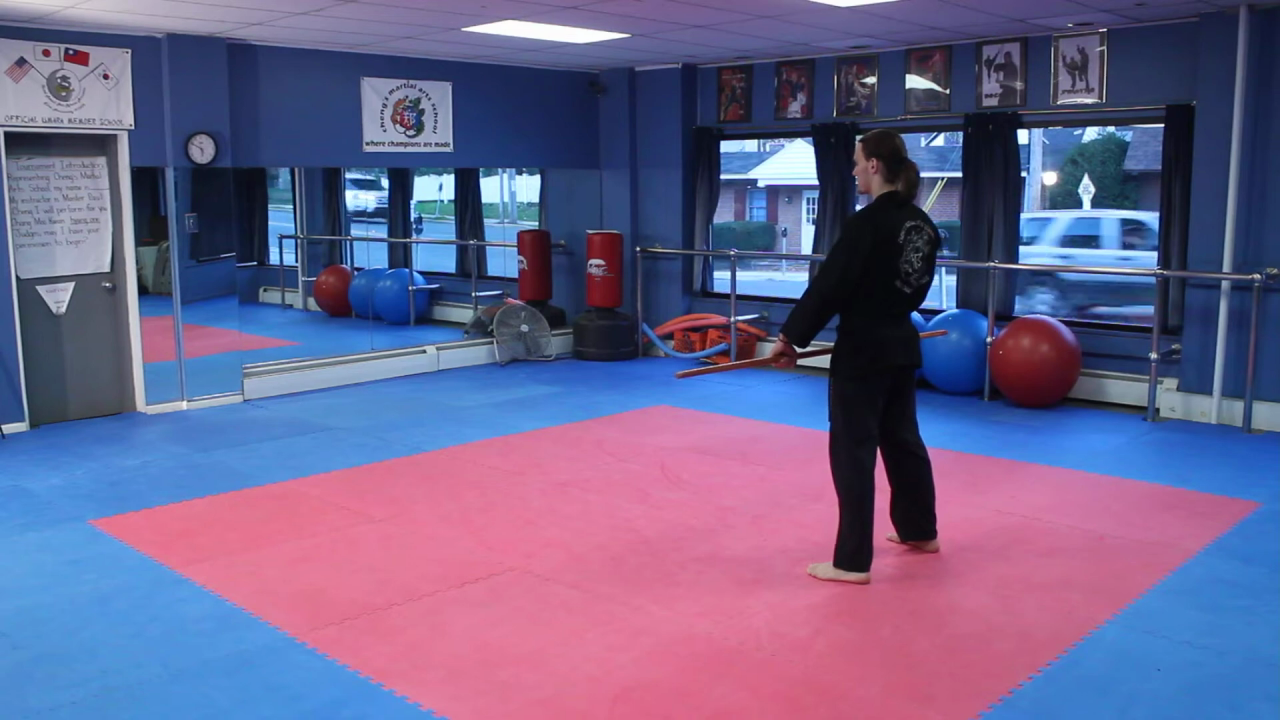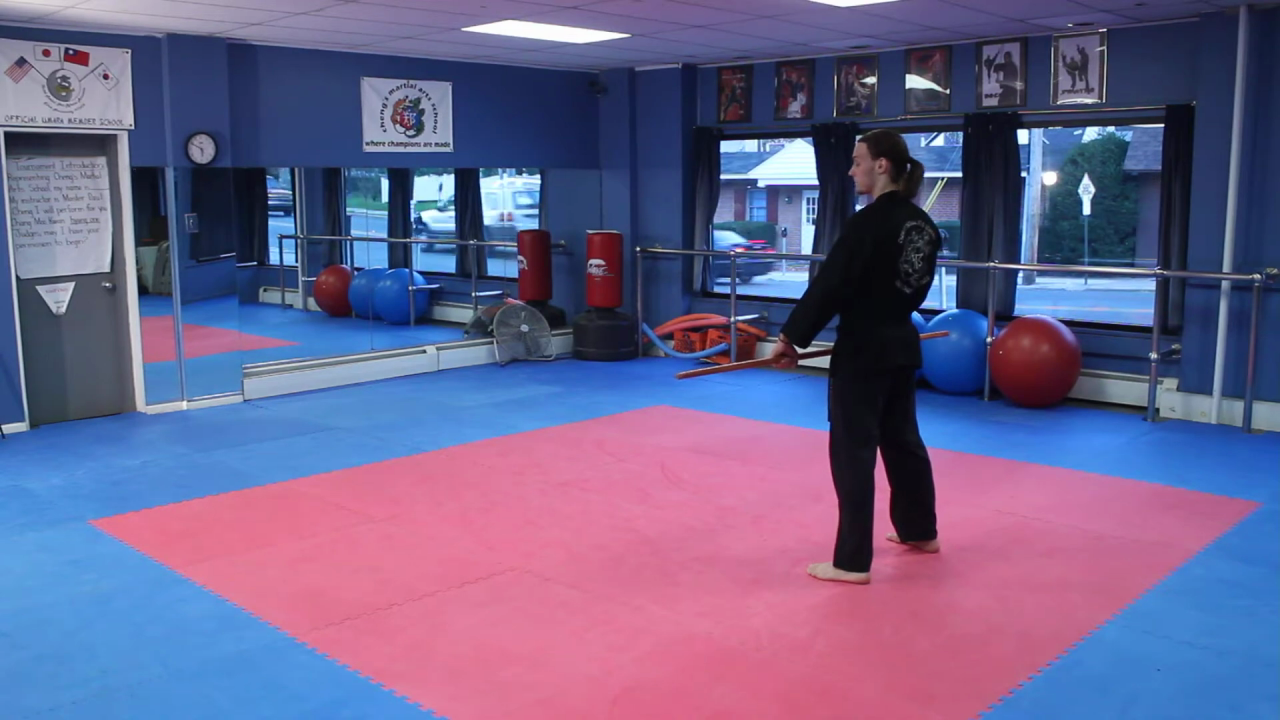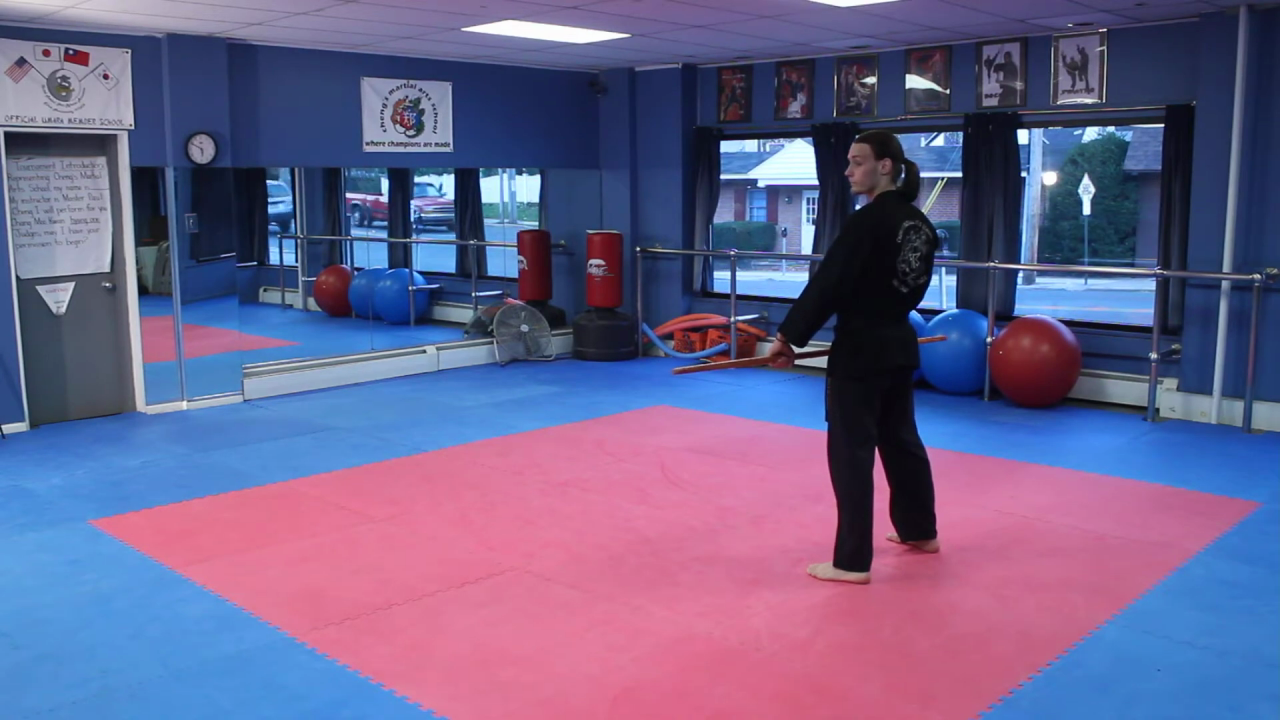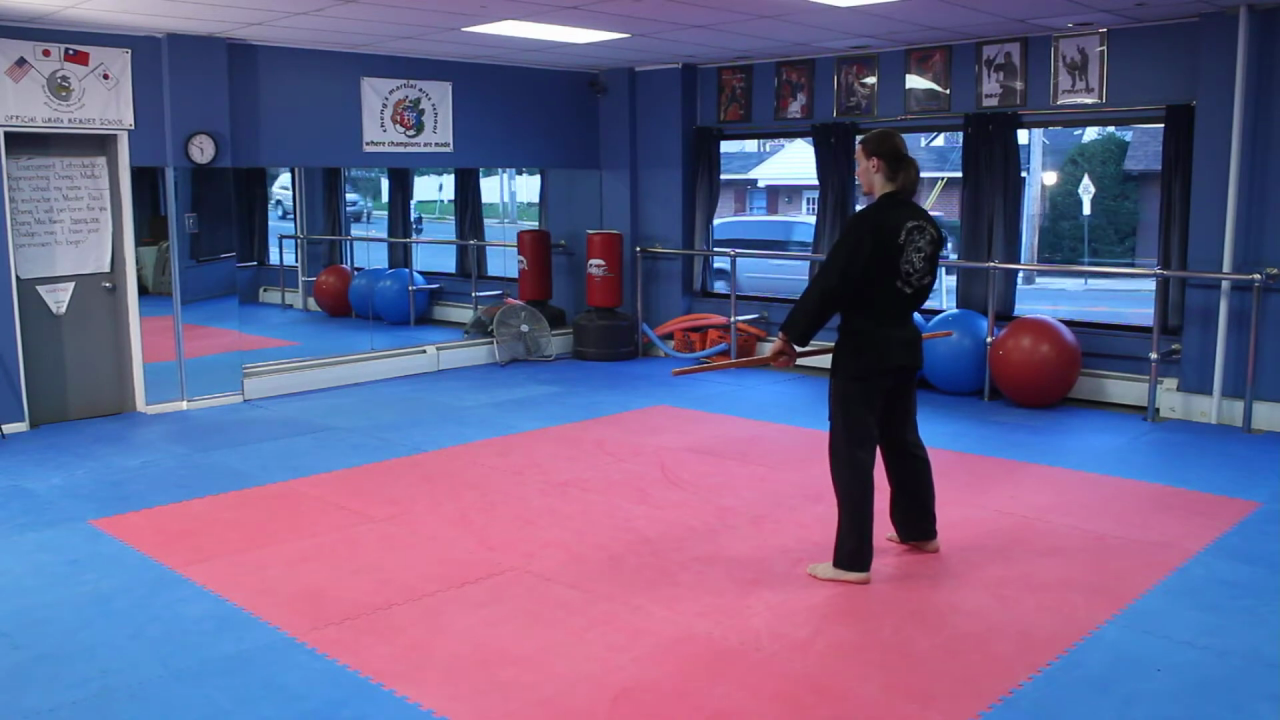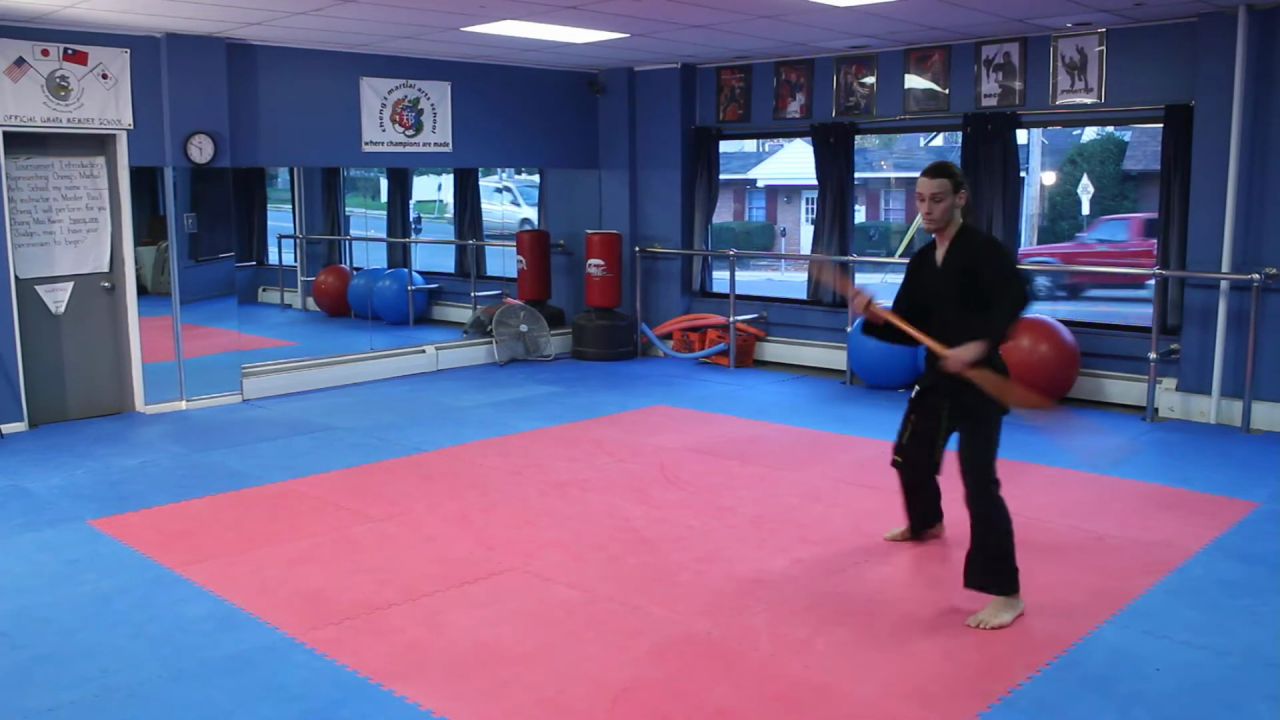
dt=1s
person 1, frame 1
left shoulder: (867, 223)
right shoulder: (922, 224)
left elbow: (828, 286)
left wrist: (789, 337)
left hip: (863, 350)
right hip: (901, 345)
left knee: (854, 451)
right knee: (902, 438)
left ankle: (852, 561)
right ankle: (920, 530)
person 1, frame 2
left shoulder: (868, 223)
right shoulder: (922, 224)
left elbow: (828, 286)
left wrist: (790, 338)
left hip: (863, 350)
right hip: (901, 345)
left knee: (853, 451)
right knee: (902, 438)
left ankle: (852, 562)
right ankle: (920, 531)
person 1, frame 3
left shoulder: (867, 222)
right shoulder: (919, 223)
left elbow: (827, 285)
left wrist: (787, 337)
left hip: (860, 350)
right hip: (899, 344)
left knee: (852, 451)
right knee: (901, 438)
left ankle: (853, 562)
right ankle: (920, 530)
person 1, frame 4
left shoulder: (868, 222)
right shoulder: (925, 223)
left elbow: (828, 285)
left wrist: (789, 336)
left hip: (864, 348)
right hip: (904, 344)
left knee: (852, 451)
right knee: (902, 439)
left ankle: (852, 562)
right ankle: (920, 531)
person 1, frame 5
left shoulder: (983, 247)
right shoulder: (923, 260)
left elbow: (1011, 296)
right elbow: (906, 326)
left wrist: (977, 343)
right wrist: (872, 314)
left hip: (980, 381)
right hip: (938, 376)
left knee: (978, 481)
right knee: (909, 454)
left ankle: (1003, 591)
right ankle: (926, 523)
